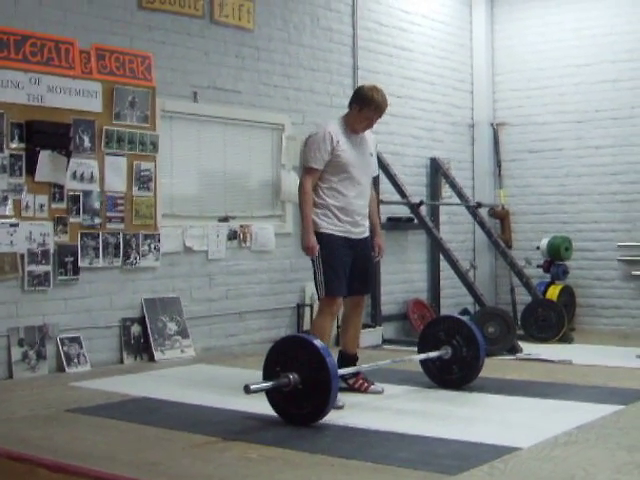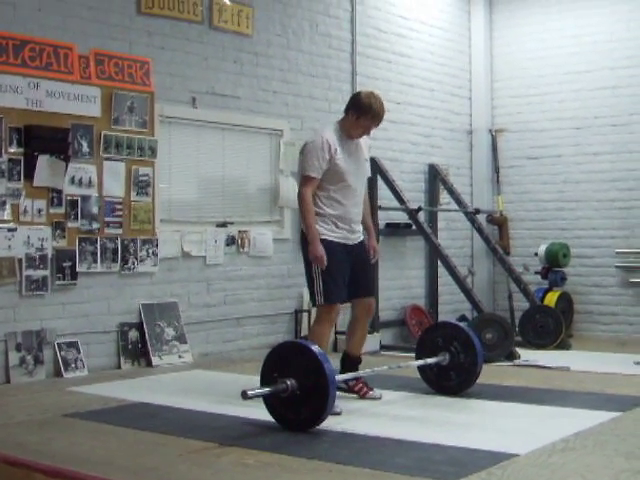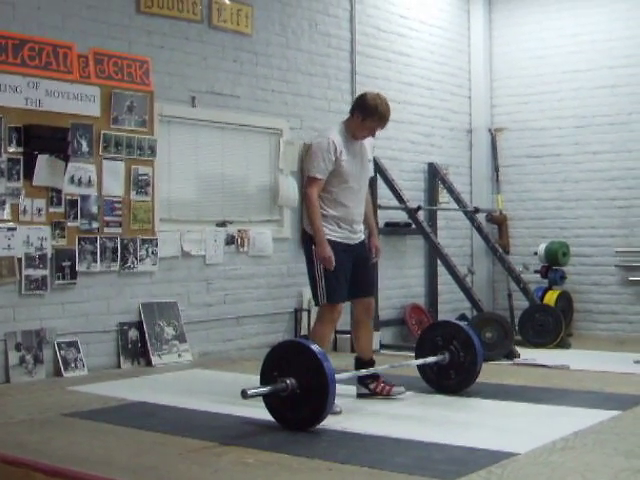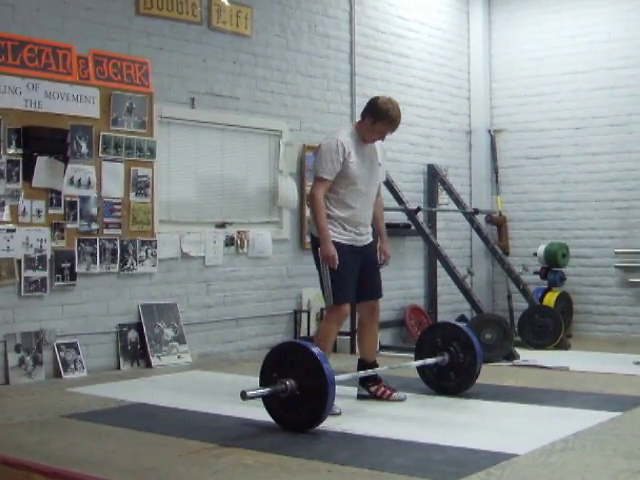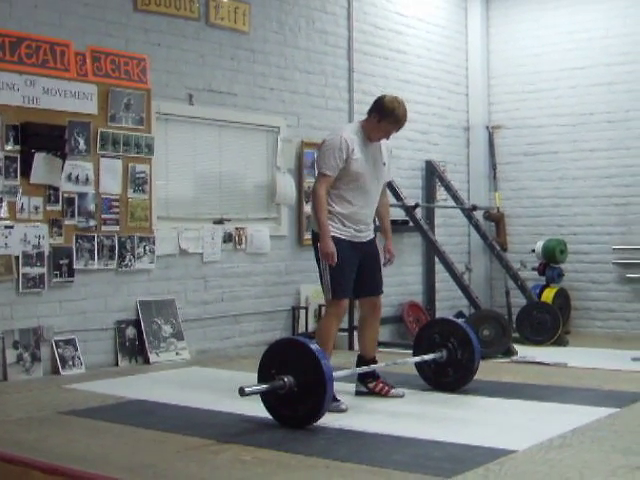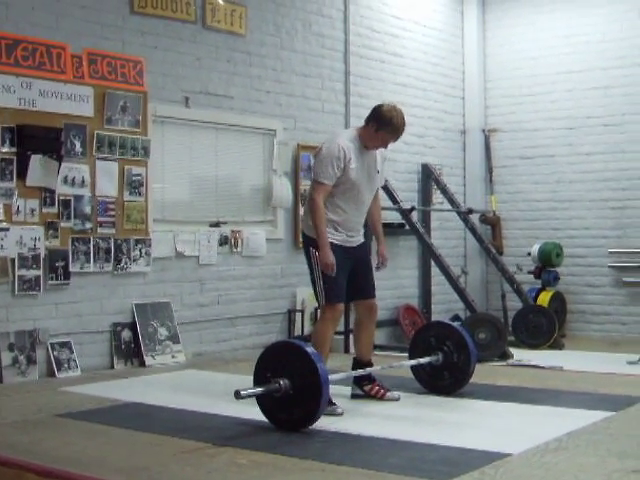
dt=0.2s
person 1, frame 1
left shoulder: (369, 141)
right shoulder: (326, 135)
right elbow: (306, 184)
left wrist: (377, 232)
right wrist: (308, 231)
left hip: (359, 234)
right hip: (330, 233)
left knee: (357, 302)
right knee: (332, 302)
left ankle: (347, 370)
person 1, frame 2
left shoulder: (361, 144)
right shoulder: (322, 143)
right elbow: (305, 193)
left wrist: (370, 234)
right wrist: (314, 241)
left hip: (354, 239)
right hip: (327, 240)
left knee: (366, 306)
right knee: (329, 309)
left ankle: (348, 374)
person 1, frame 3
left shoulder: (365, 145)
right shoulder: (327, 143)
right elbow: (310, 194)
left wrist: (372, 234)
right wrist: (321, 242)
left hip: (356, 239)
right hip: (328, 240)
left knee: (366, 307)
right knee: (331, 309)
left ankle: (367, 378)
person 1, frame 4
left shoulder: (377, 149)
right shoulder: (337, 145)
right elbow: (317, 193)
left wrist: (382, 239)
right wrist: (325, 241)
left hip: (363, 242)
right hip: (336, 241)
left knee: (371, 309)
right knee: (338, 310)
left ankle: (369, 380)
person 1, frame 5
left shoulder: (382, 148)
right shoulder: (341, 141)
right elbow: (319, 189)
left wrist: (387, 237)
right wrist: (325, 237)
left hip: (365, 237)
right hip: (336, 236)
left knee: (373, 305)
right knee: (339, 305)
left ankle: (367, 376)
person 1, frame 6
left shoulder: (375, 154)
right shoulder: (337, 148)
right elbow: (316, 198)
left wrist: (380, 241)
right wrist: (324, 247)
left hip: (356, 241)
right hip: (327, 241)
left knee: (368, 308)
right knee: (333, 309)
left ankle: (363, 379)
